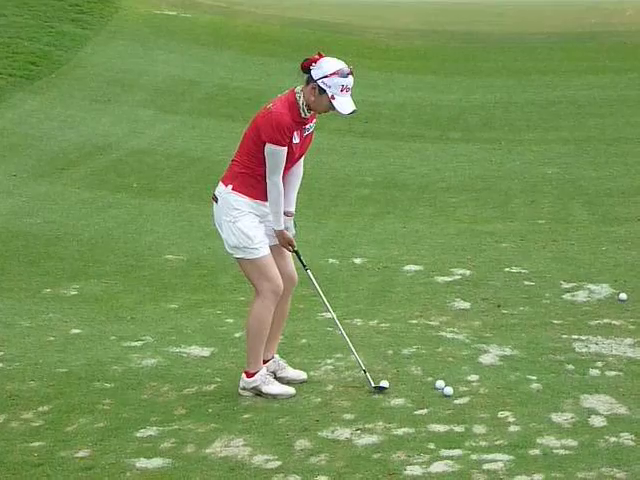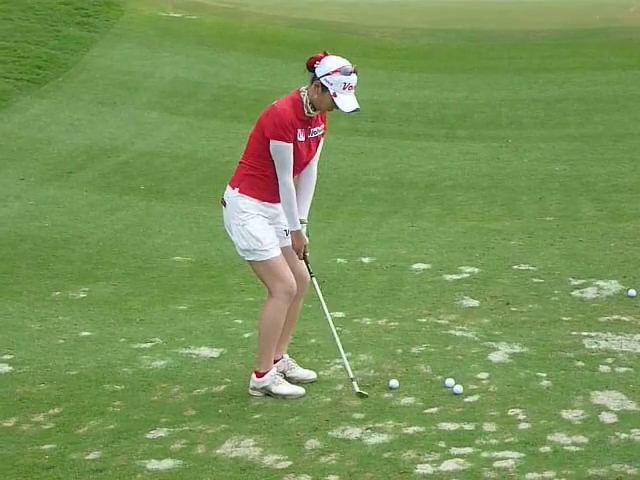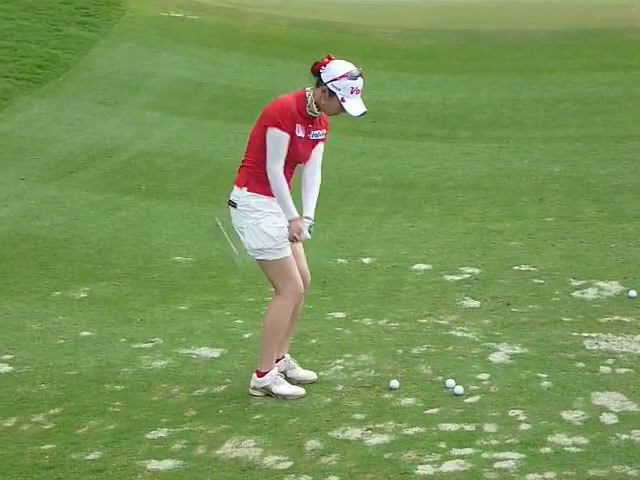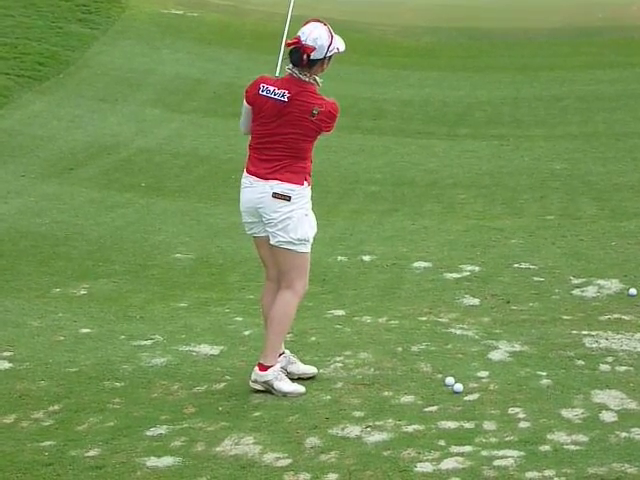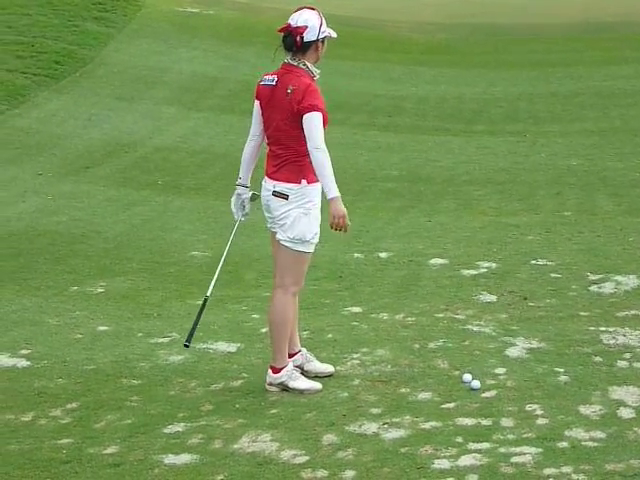
dt=1s
person 1, frame 1
left shoulder: (308, 111)
right shoulder: (279, 117)
left elbow: (296, 165)
right elbow: (273, 177)
left wrist: (289, 215)
right wrist: (279, 227)
left hip: (262, 203)
right hip: (238, 204)
left knee: (288, 280)
right knee: (270, 287)
left ankle: (269, 359)
right ankle: (252, 376)
person 1, frame 2
left shoulder: (318, 116)
right shoulder: (282, 115)
left elbow: (308, 172)
right elbow: (285, 178)
left wrist: (301, 223)
right wrist: (296, 231)
left hip: (273, 207)
right hip: (247, 207)
left knee: (300, 282)
right knee: (283, 288)
left ankle: (279, 359)
right ankle: (262, 376)
person 1, frame 3
left shoulder: (320, 125)
right shoulder: (284, 110)
left elbow: (311, 173)
right elbow: (273, 171)
left wrist: (306, 219)
right wrist: (292, 217)
left hip: (277, 204)
right hip: (255, 203)
left knee: (300, 282)
right knee: (289, 289)
left ankle: (279, 358)
right ankle: (263, 375)
person 1, frame 4
left shoulder: (259, 87)
right shoulder: (326, 109)
left hip: (252, 189)
right hip: (287, 198)
left knee: (275, 279)
right knee: (294, 286)
left ankle: (278, 354)
right ankle: (266, 368)
person 1, frame 5
left shoulder: (268, 82)
right shoulder: (306, 90)
left elbow: (255, 138)
right elbow: (316, 148)
left wrist: (242, 184)
right wrist: (334, 198)
left hip: (275, 187)
right hip: (297, 194)
left knee: (289, 281)
right knee: (288, 286)
left ankle: (294, 353)
right ankle: (279, 371)
